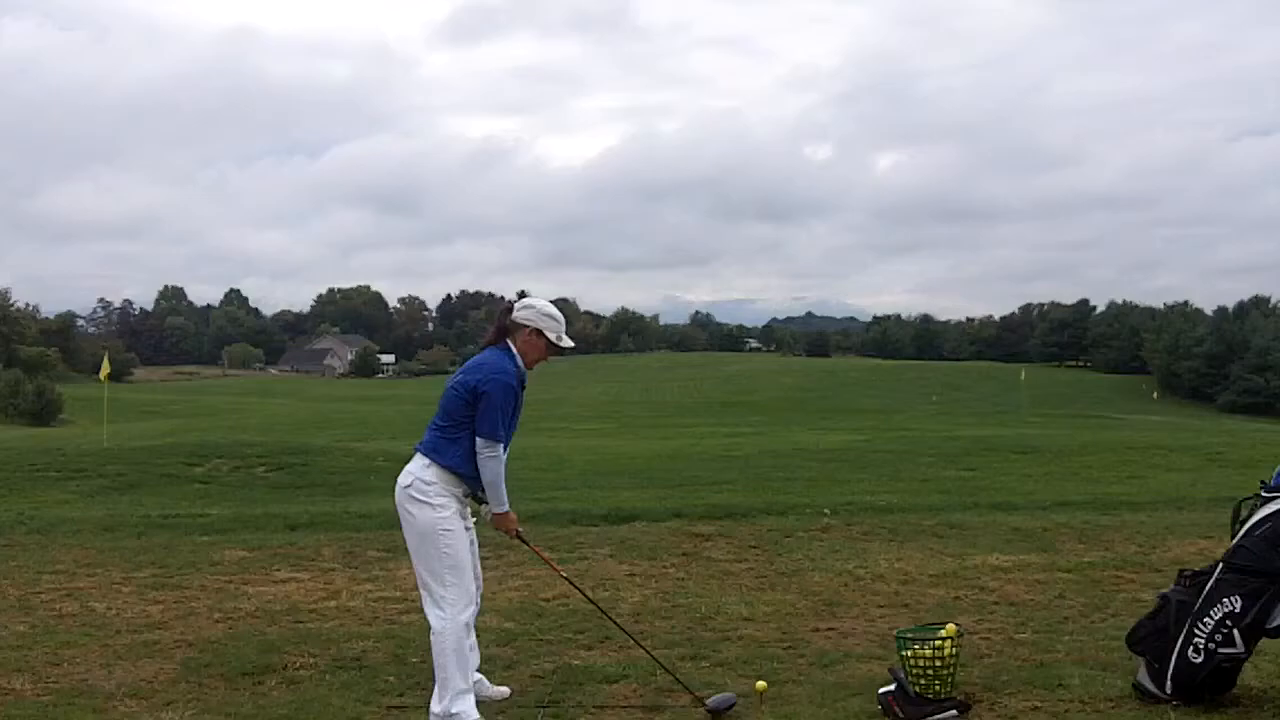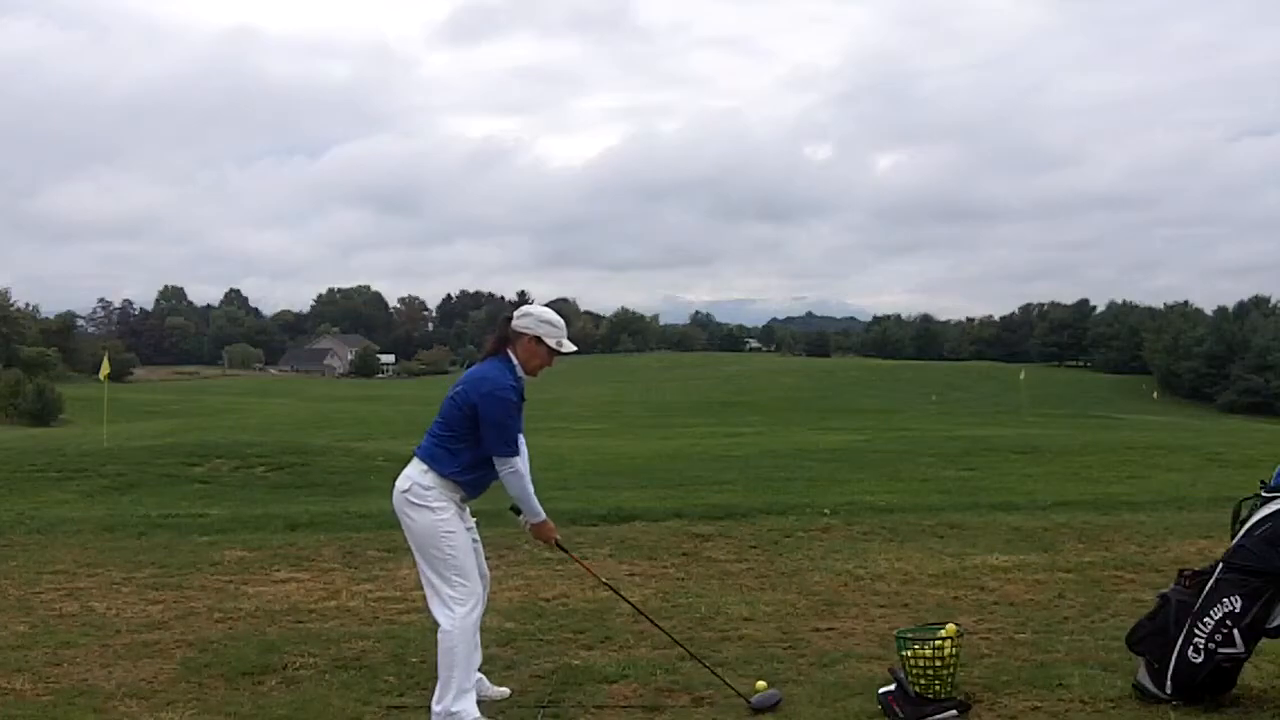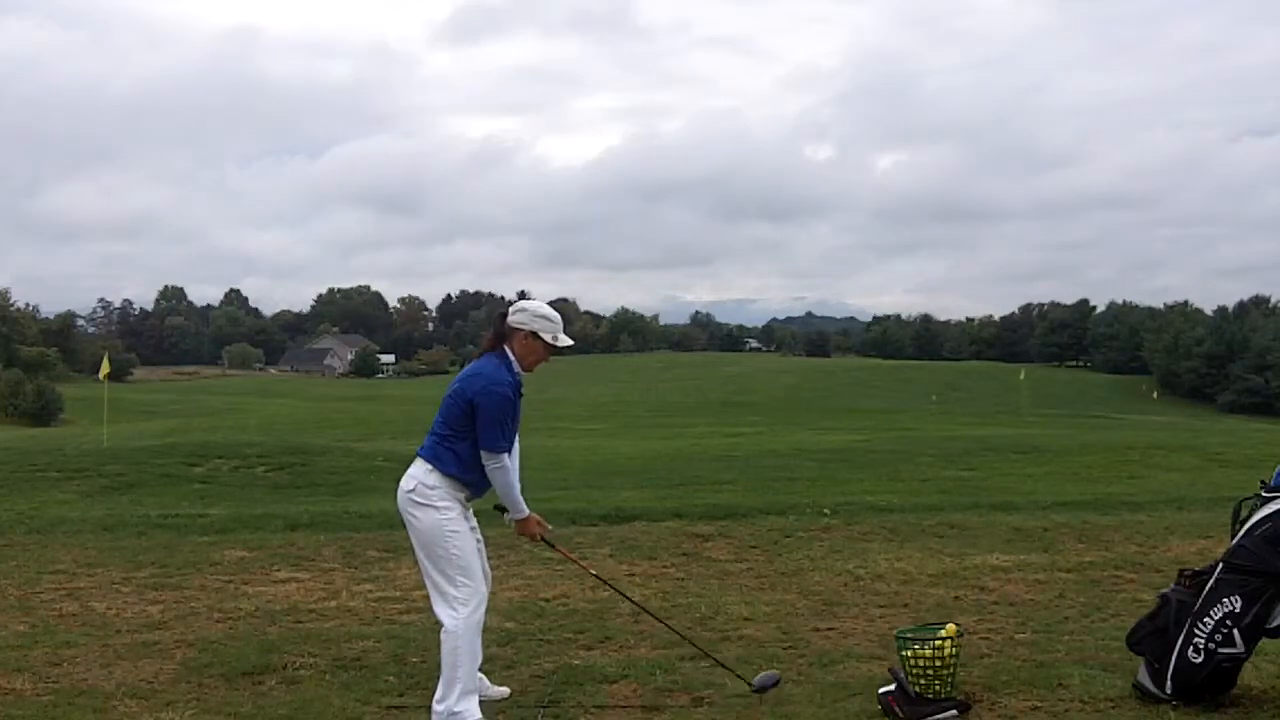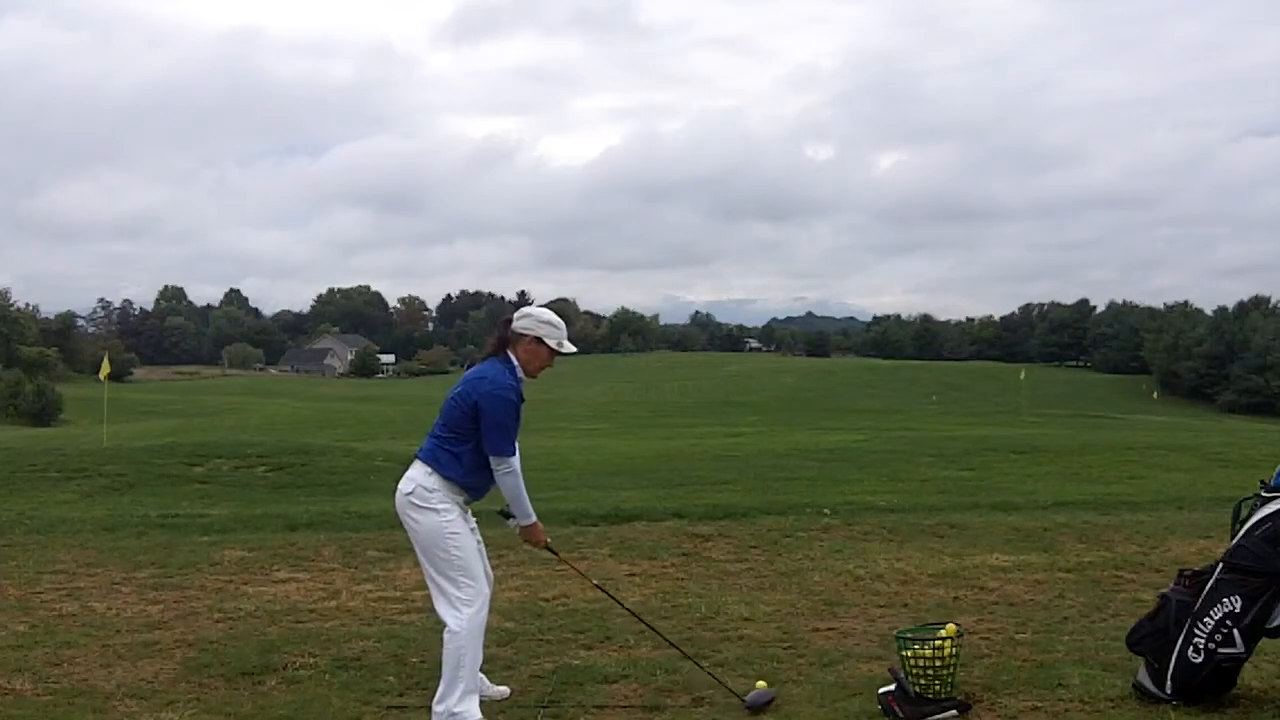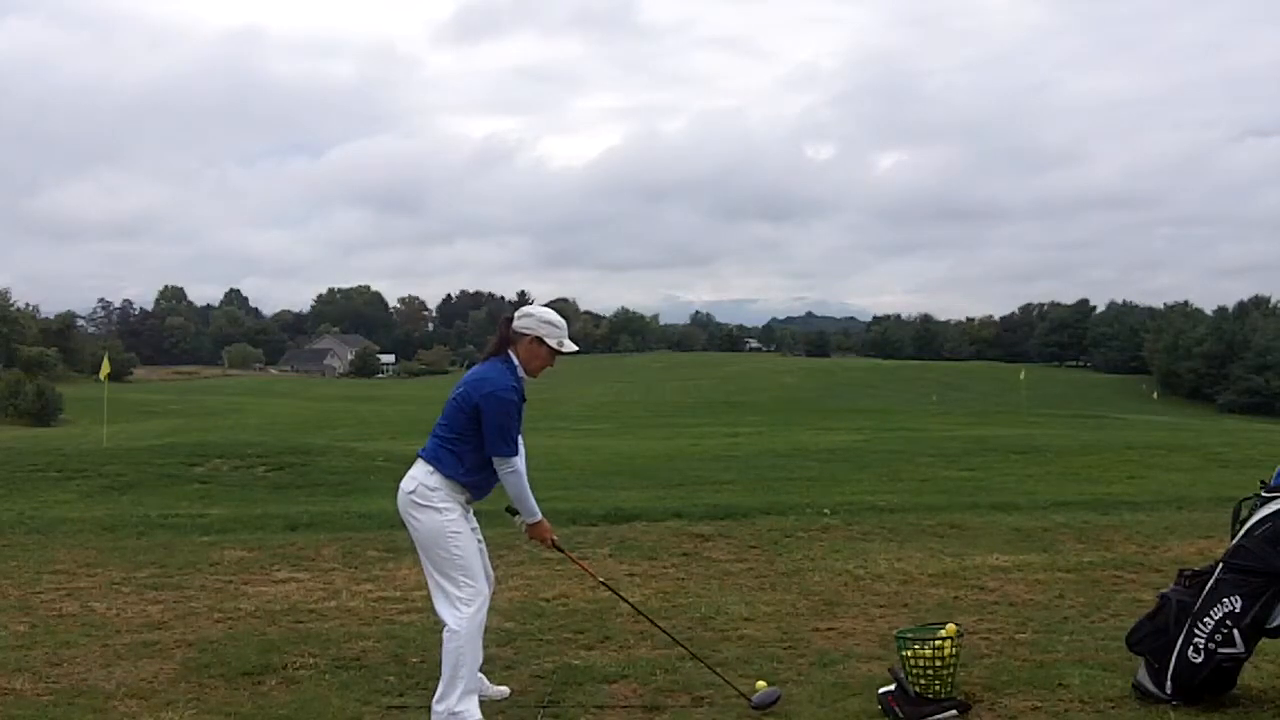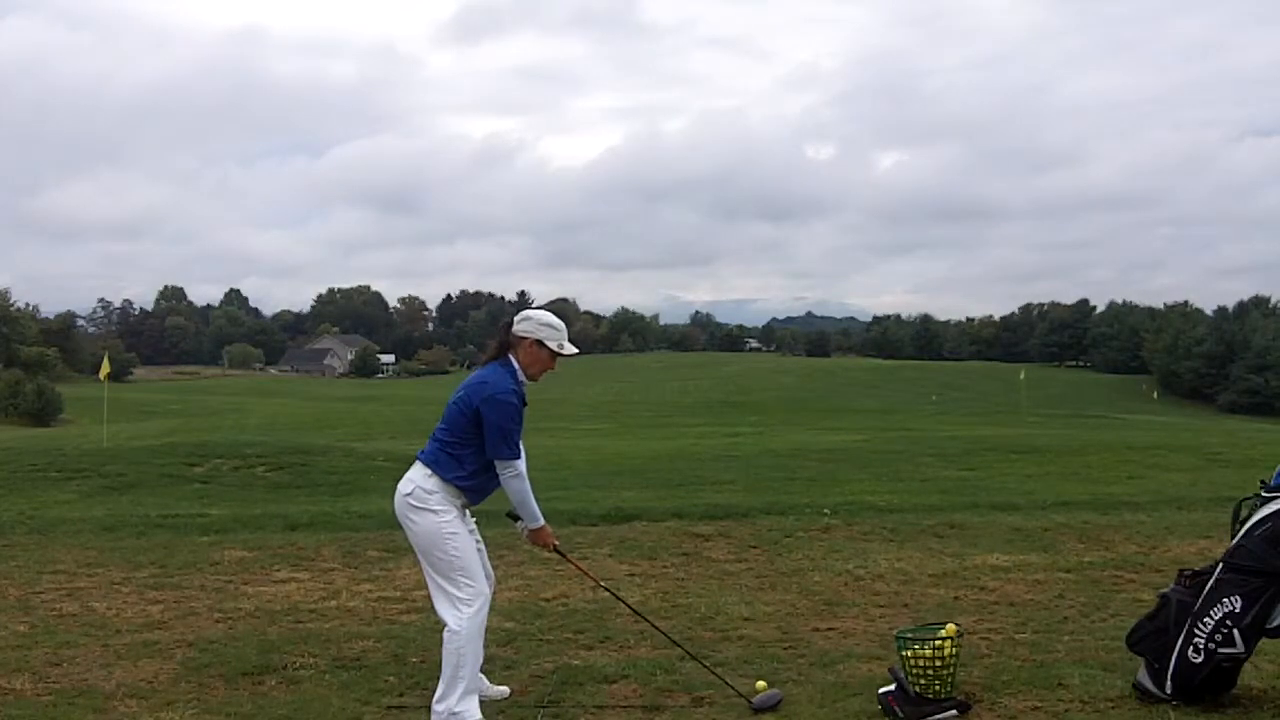
dt=0.7s
person 1, frame 1
left shoulder: (496, 364)
right shoulder: (500, 374)
right elbow: (488, 450)
left wrist: (493, 501)
right wrist: (501, 508)
left hip: (446, 489)
right hip: (430, 491)
left knee: (468, 590)
right knee: (452, 601)
left ankle: (466, 679)
person 1, frame 2
left shoulder: (502, 375)
right shoulder: (497, 386)
left elbow: (516, 445)
right elbow: (507, 465)
left wrist: (530, 508)
right wrist: (537, 518)
left hip: (443, 493)
right hip: (427, 495)
left knee: (475, 586)
right knee: (461, 600)
left ankle: (466, 678)
person 1, frame 3
left shoulder: (500, 372)
right shoulder: (493, 383)
left elbow: (509, 444)
right elbow: (494, 461)
left wrist: (519, 504)
right wrist: (520, 514)
left hip: (446, 492)
right hip: (432, 495)
left knee: (476, 587)
right knee: (464, 600)
left ankle: (466, 680)
person 1, frame 4
left shoulder: (499, 376)
right shoulder: (498, 387)
left elbow: (507, 452)
right elbow: (503, 465)
left wrist: (521, 514)
right wrist: (527, 521)
left hip: (443, 494)
right hip: (430, 496)
left knee: (477, 587)
right knee: (468, 600)
left ankle: (466, 680)
person 1, frame 5
left shoulder: (501, 375)
right shoulder: (498, 386)
left elbow: (514, 448)
right elbow: (506, 465)
left wrist: (527, 512)
right wrist: (534, 519)
left hip: (445, 494)
right hip: (432, 496)
left knee: (479, 587)
right knee: (467, 600)
left ankle: (466, 680)
person 1, frame 6
left shoulder: (503, 380)
right shoulder: (499, 391)
left elbow: (514, 454)
right elbow: (509, 469)
left wrist: (528, 516)
right wrist: (536, 523)
left hip: (444, 497)
right hip: (429, 498)
left knee: (480, 586)
right knee: (468, 601)
left ankle: (466, 679)
